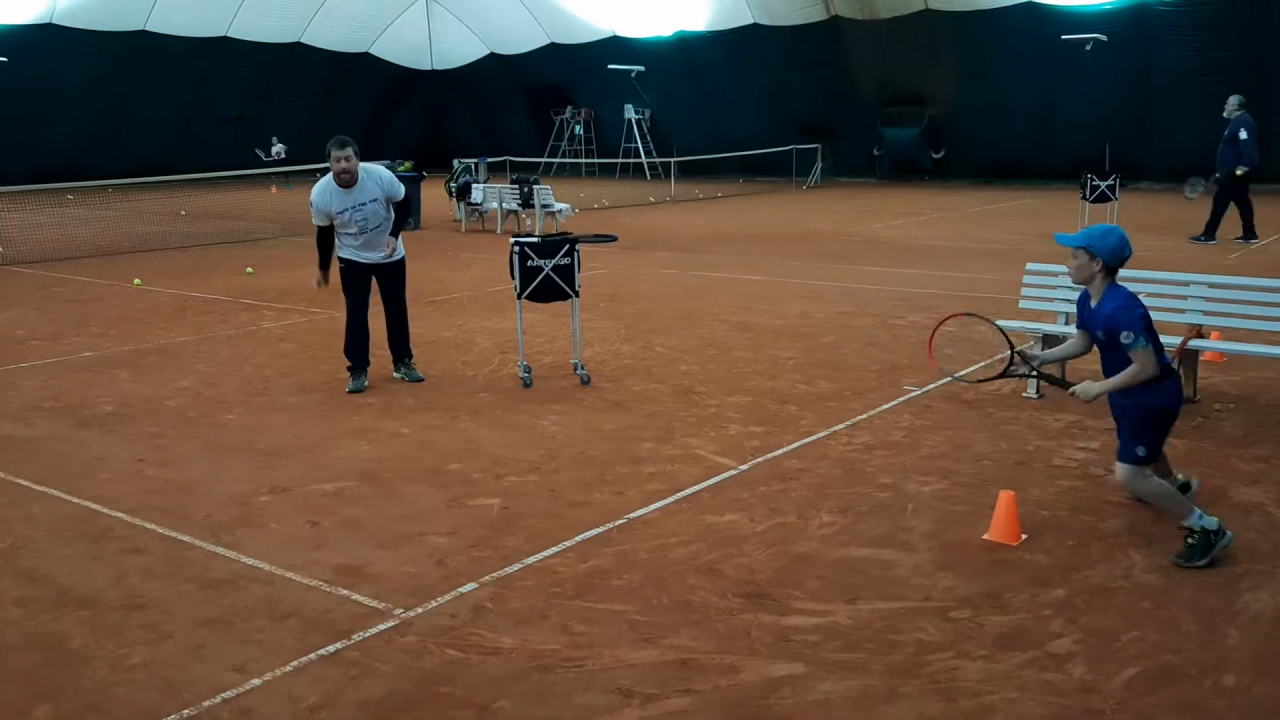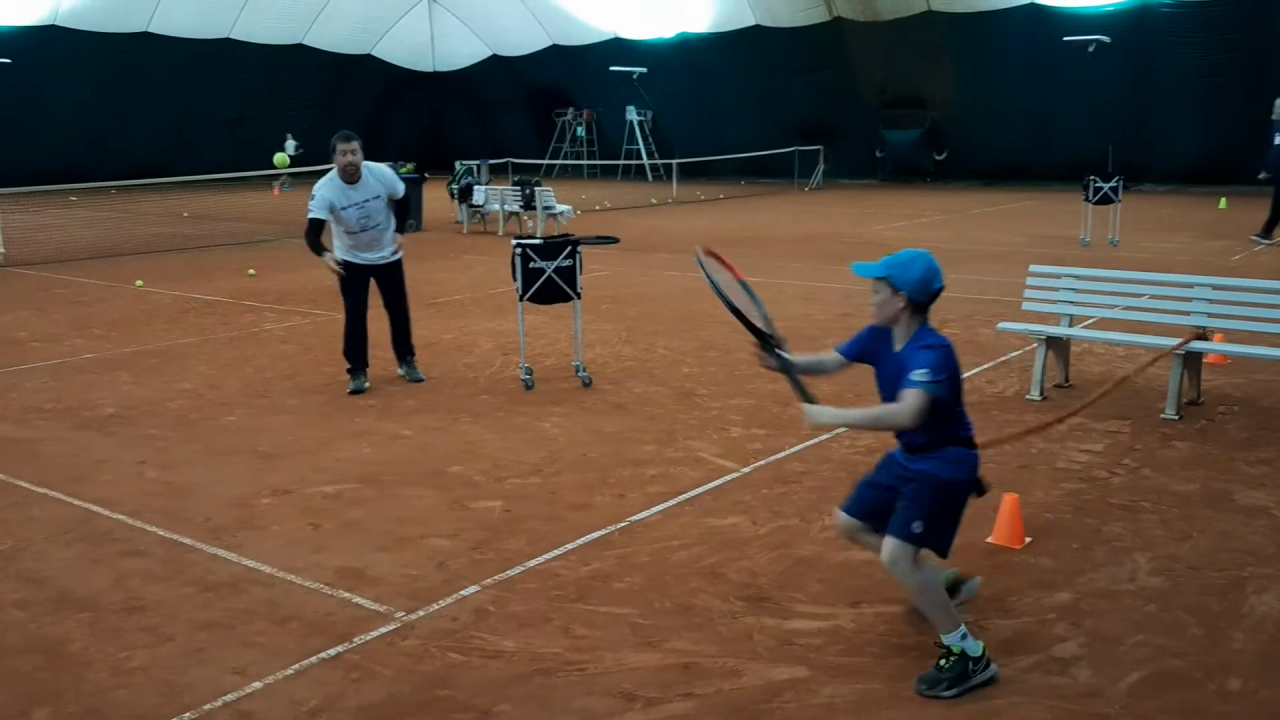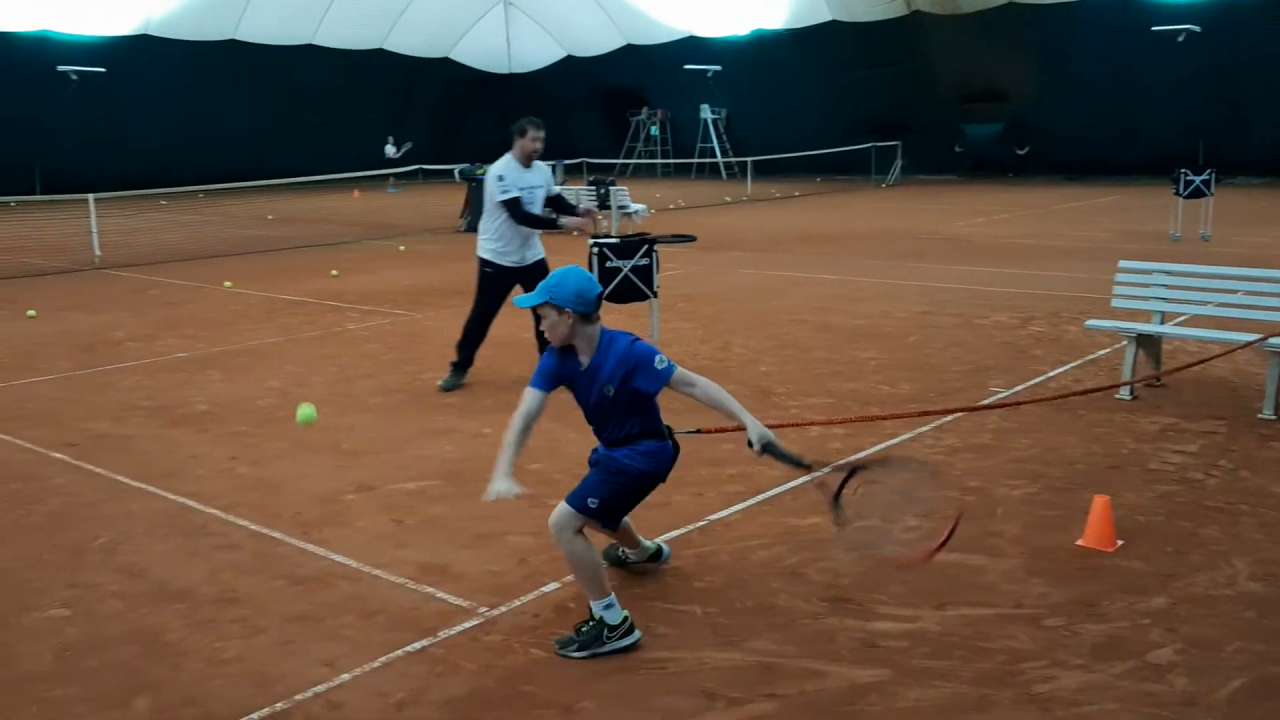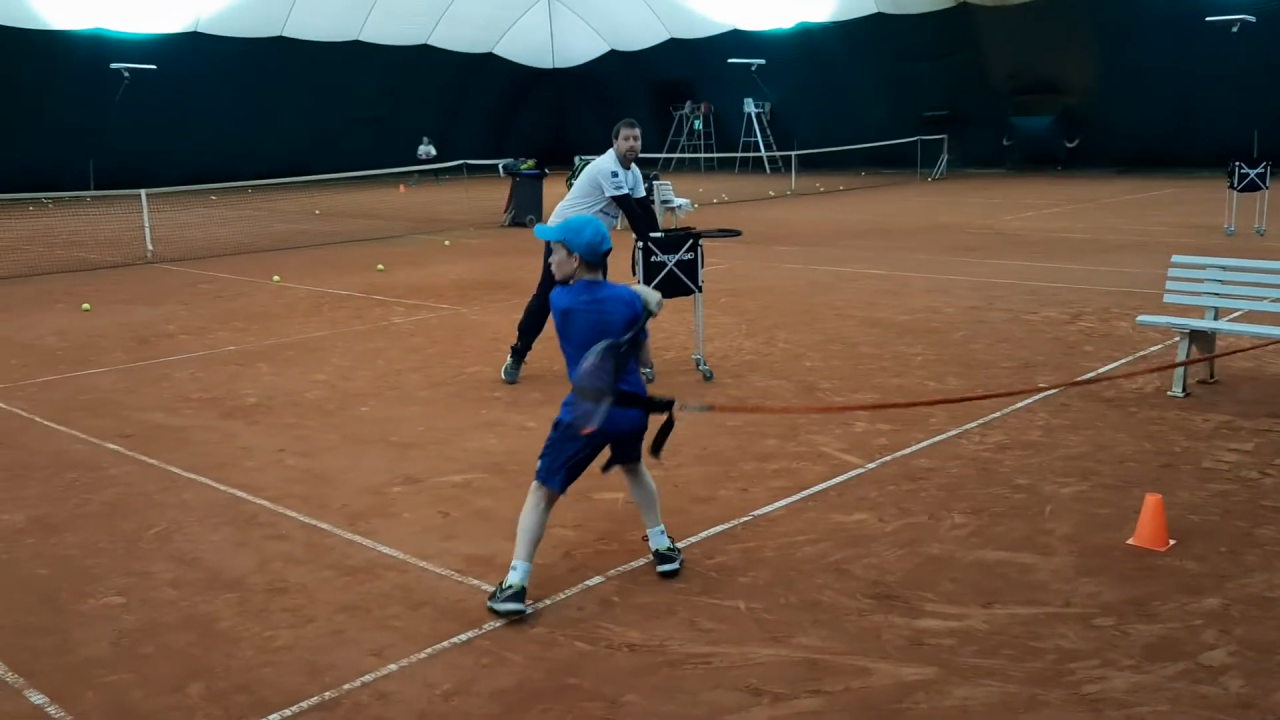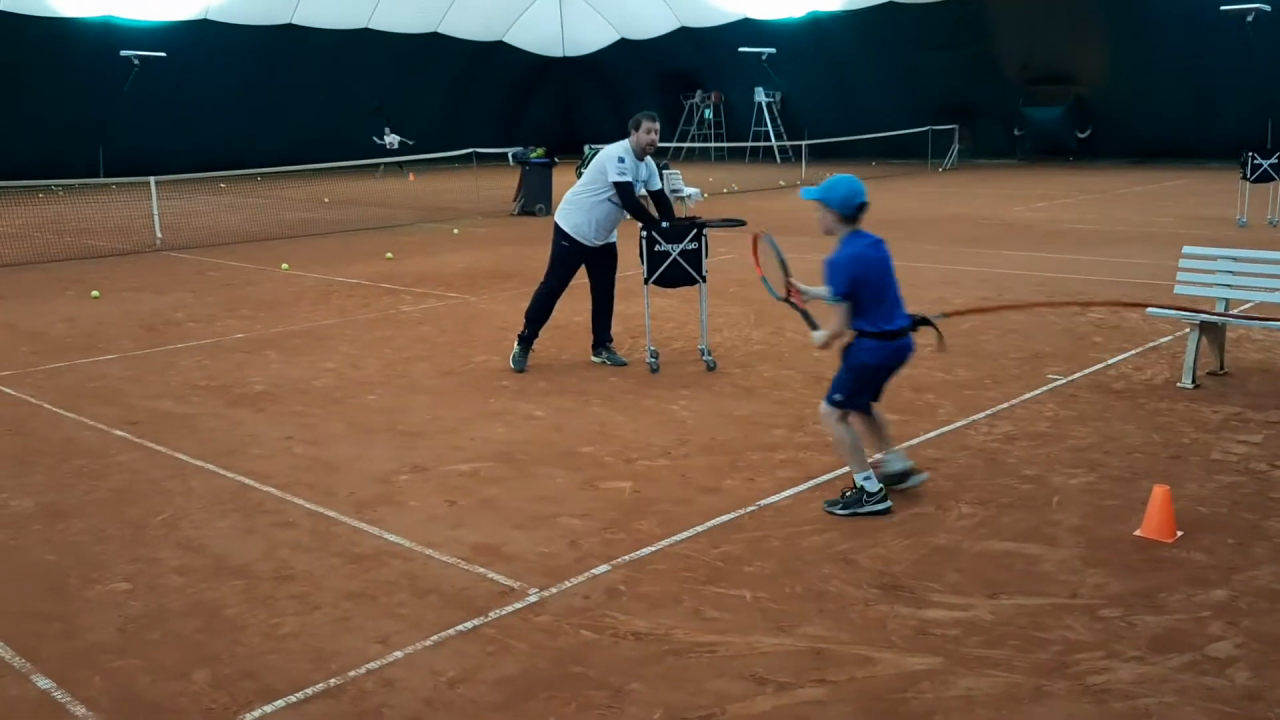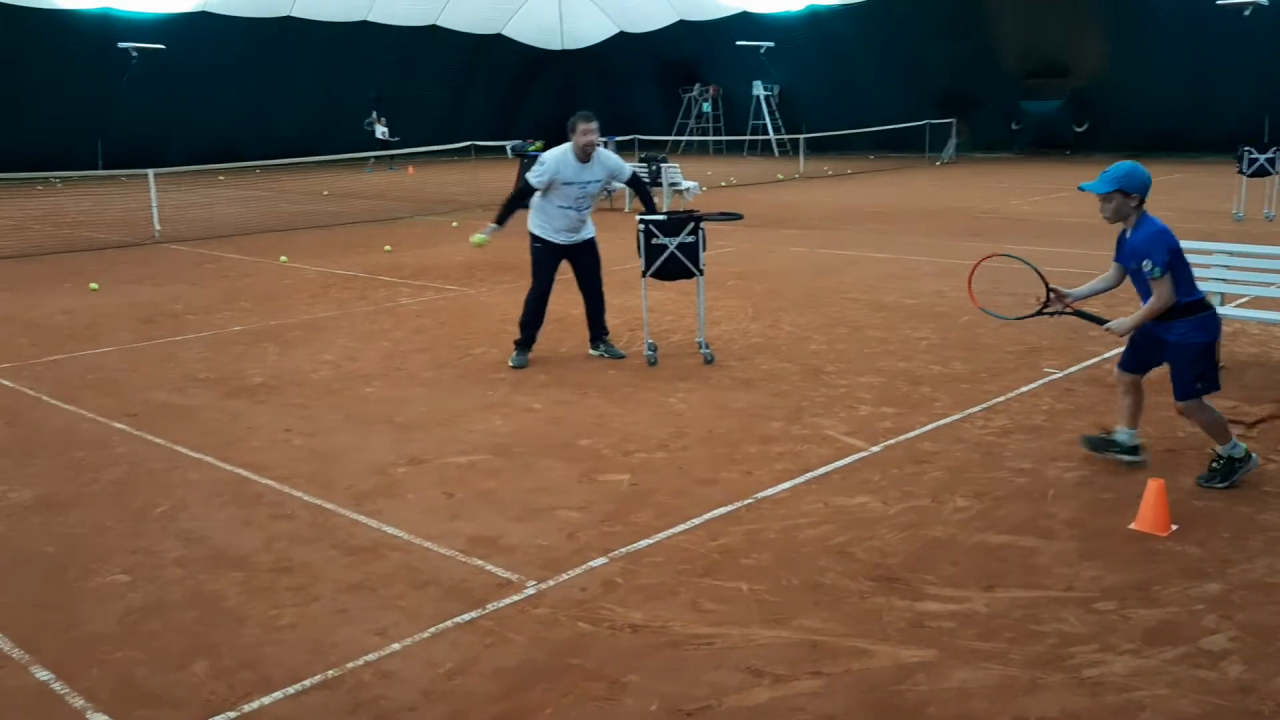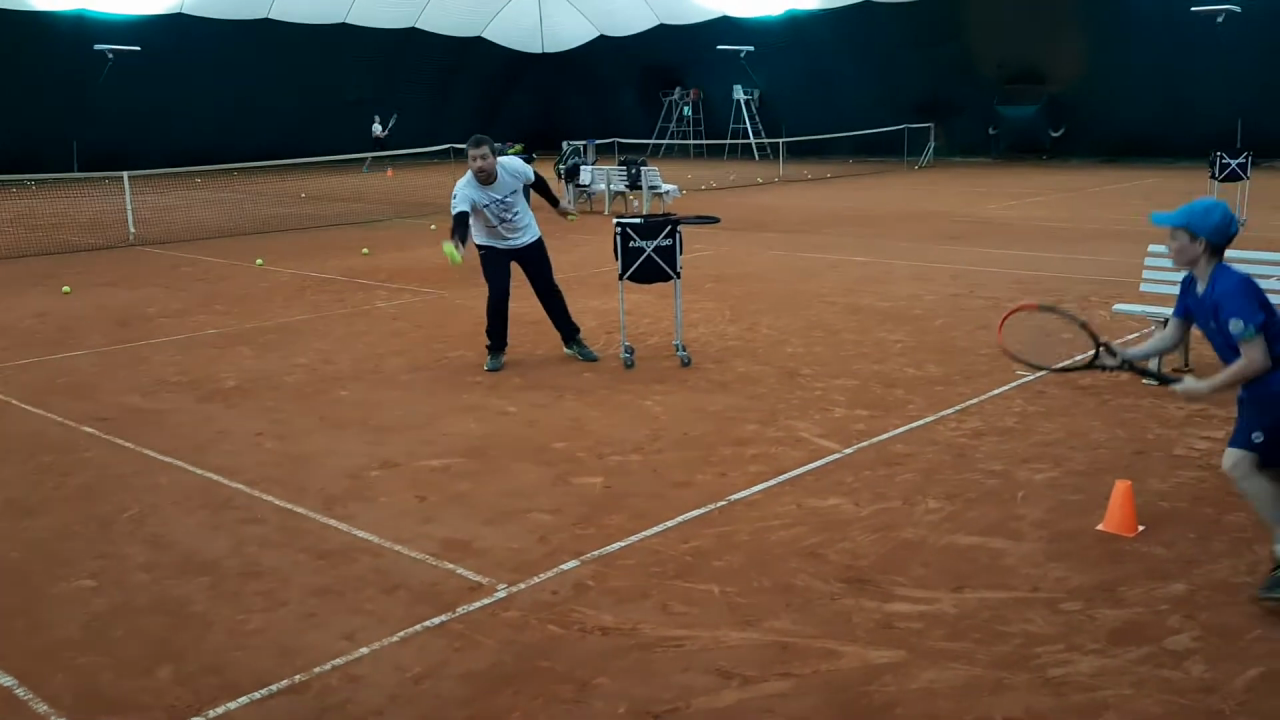
dt=0.7s
person 1, frame 1
left shoulder: (1122, 308)
right shoulder: (1087, 299)
left elbow: (1148, 367)
right elbow: (1084, 343)
left wrist: (1097, 388)
right wrist: (1040, 359)
left hip: (1154, 395)
right hip: (1125, 391)
left knee: (1128, 476)
right knee: (1136, 455)
left ankle: (1207, 529)
right ankle: (1176, 488)
person 1, frame 2
left shoulder: (932, 353)
right shoulder: (879, 336)
left elbow: (905, 415)
right elbow: (827, 362)
left wrist: (835, 417)
right wrist: (785, 362)
left hip: (945, 466)
right hip: (908, 458)
left knee: (895, 557)
right knee: (847, 525)
left ankle: (968, 655)
right ankle: (941, 582)
person 1, frame 3
left shoulder: (628, 352)
right shoulder: (558, 360)
left elbow: (691, 383)
right elbow: (525, 412)
left wrist: (748, 419)
right wrist: (502, 472)
left hip: (642, 456)
right hip: (615, 451)
left knee: (563, 524)
right knee: (598, 508)
left ankle: (613, 622)
right ankle: (639, 553)
person 1, frame 4
left shoulder: (560, 300)
right shoulder: (631, 300)
right elbow: (638, 354)
right hip: (632, 409)
left knee: (541, 493)
right knee: (632, 467)
left ankle: (515, 584)
right ankle: (662, 547)
person 1, frame 5
left shoulder: (840, 260)
right shoulder: (873, 244)
left elbow: (841, 325)
left wrist: (822, 339)
right wrist: (811, 292)
left hip: (874, 347)
right hip: (895, 340)
left knee: (832, 413)
right knee: (859, 403)
left ankle: (871, 492)
right ankle: (896, 467)
person 1, frame 6
left shoulder: (1151, 237)
right shoulder: (1127, 233)
left elbow: (1165, 296)
right elbow: (1114, 277)
left wrist: (1129, 324)
right wrist: (1072, 295)
left hip: (1188, 324)
right hip: (1158, 322)
left knee: (1187, 403)
right knee: (1126, 377)
left ankle: (1235, 454)
right ankle: (1126, 442)
person 1, frame 7
left shoulder: (1232, 291)
right shoulder: (1192, 287)
right elbow: (1169, 339)
left wrist: (1205, 388)
right wrist: (1125, 355)
left knee: (1238, 466)
person 2, frame 1
left shoulder: (380, 176)
right shoulder: (321, 194)
left elbow: (404, 204)
right elbow: (324, 235)
left wrist: (394, 235)
right wrist: (323, 270)
left hip: (390, 254)
right hip: (352, 258)
left knee: (397, 309)
right knee: (356, 312)
left ankle: (402, 363)
right ankle: (358, 370)
person 2, frame 2
left shoulder: (382, 173)
right shoulder: (324, 189)
left elbow: (402, 200)
right elbow: (312, 232)
left wrist: (399, 231)
right wrist: (324, 254)
left hip: (388, 254)
right hip: (351, 259)
left knee: (399, 309)
right knee: (355, 315)
left ankle: (406, 361)
right ankle: (358, 372)
person 2, frame 3
left shoulder: (543, 170)
right shoulder: (500, 172)
left elbow: (555, 200)
right elbow: (519, 214)
left wrist: (578, 211)
right wrist: (561, 222)
left hip: (531, 255)
right hip: (497, 257)
right knee: (483, 314)
right ankle: (459, 369)
person 2, frame 4
left shoulder: (633, 172)
right shoulder: (607, 168)
left elbow: (645, 209)
right elbow: (630, 212)
right knee: (546, 299)
right ankle: (516, 356)
person 2, frame 5
left shoulder: (648, 165)
right shoulder: (617, 155)
left elbow: (660, 200)
right elbow: (628, 201)
right wrist: (655, 227)
left hip: (604, 236)
right hip: (573, 229)
left knee: (604, 291)
right knee: (552, 287)
left ankle: (601, 347)
right ankle: (524, 344)
person 2, frame 6
left shoulder: (607, 159)
right shoulder: (552, 160)
left elbow: (638, 184)
right elbow: (523, 193)
left wrist: (654, 216)
right wrist: (497, 224)
left hip: (582, 234)
right hip: (546, 234)
left knee: (593, 287)
right knee: (541, 289)
left ankle: (599, 340)
right ankle: (523, 346)
person 2, frame 7
left shoulder: (513, 165)
right shoulder: (464, 189)
left elbow: (537, 181)
right elbow: (461, 221)
left wrist: (557, 204)
right wrist: (457, 244)
left hip: (528, 237)
right hip: (492, 243)
left knee: (548, 288)
right knee: (498, 293)
left ankle: (572, 340)
right ankle: (496, 350)
